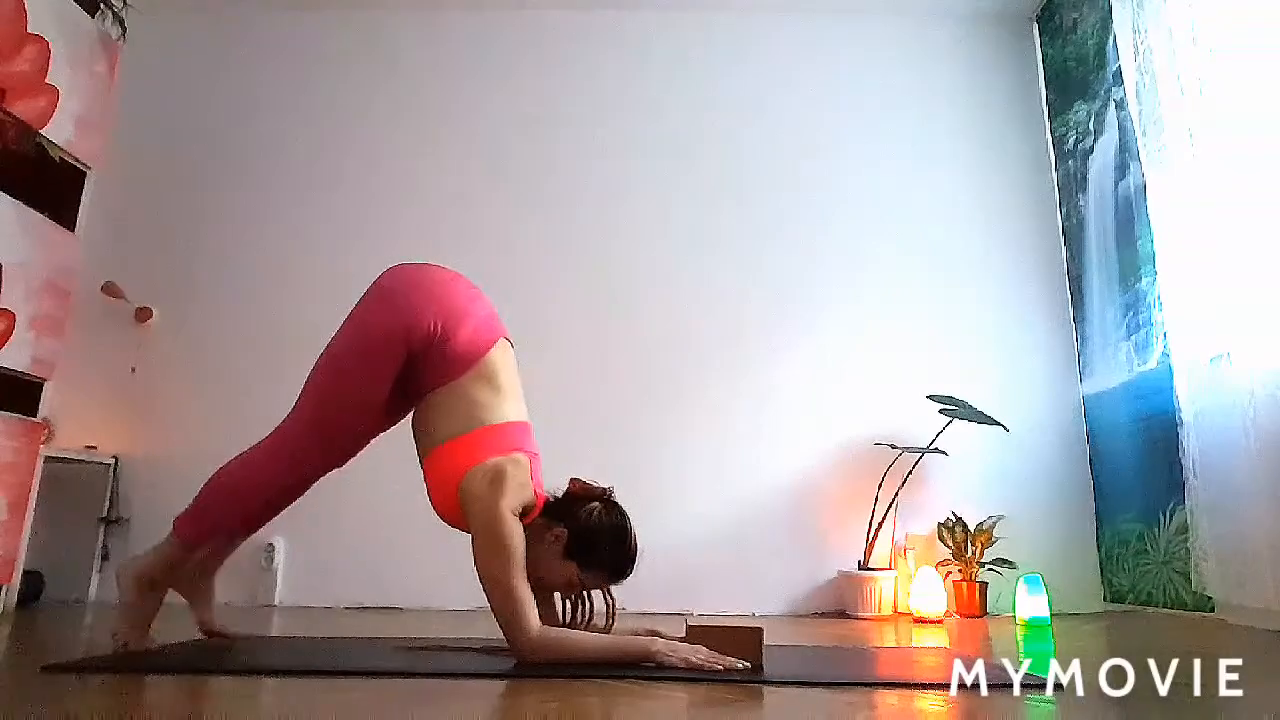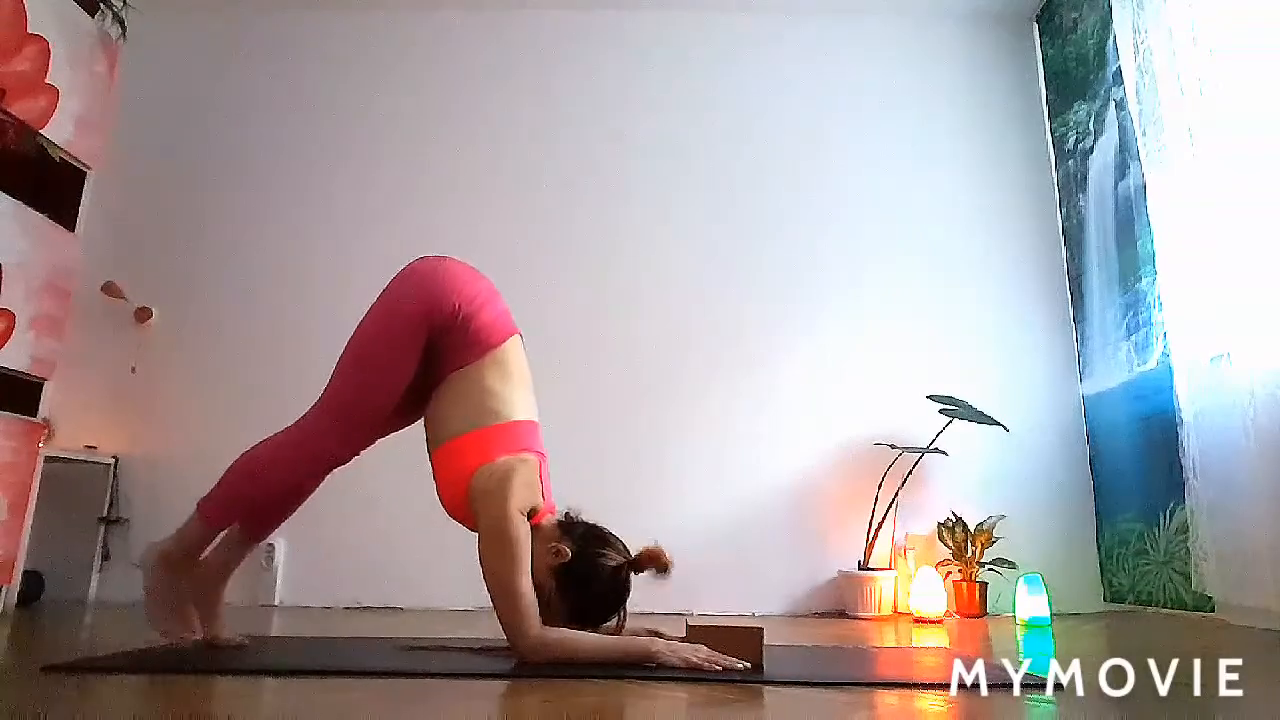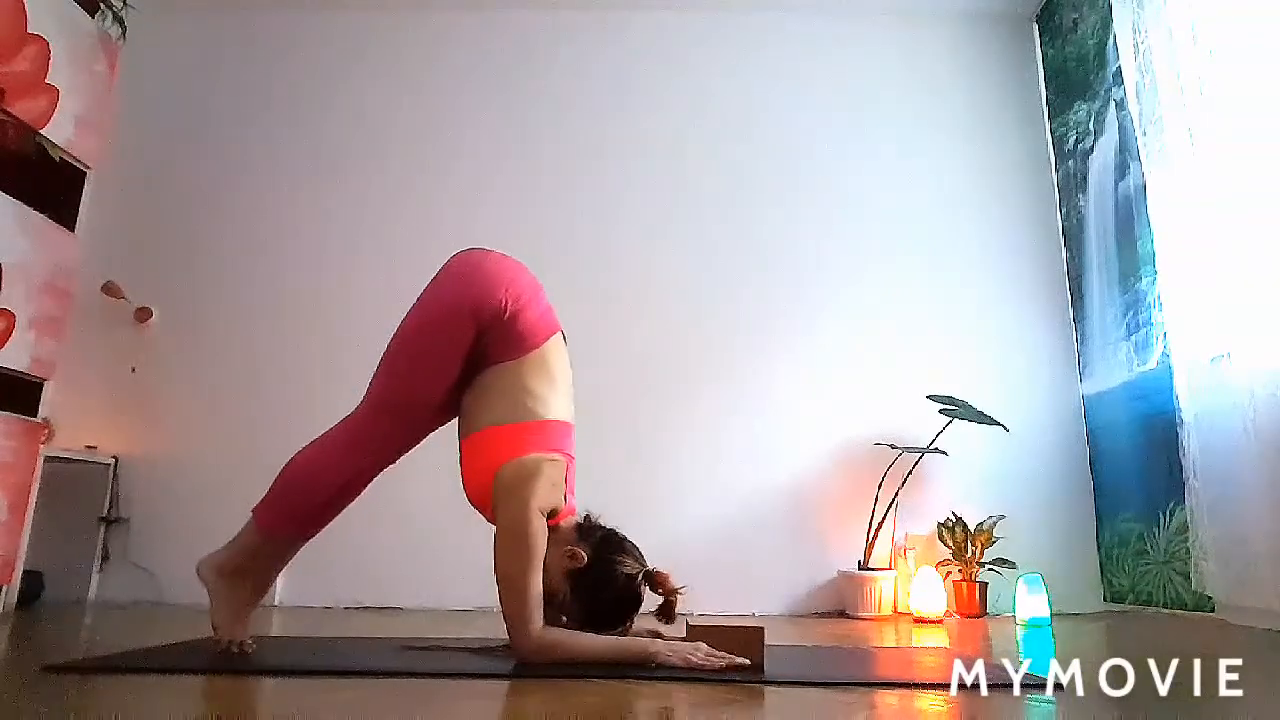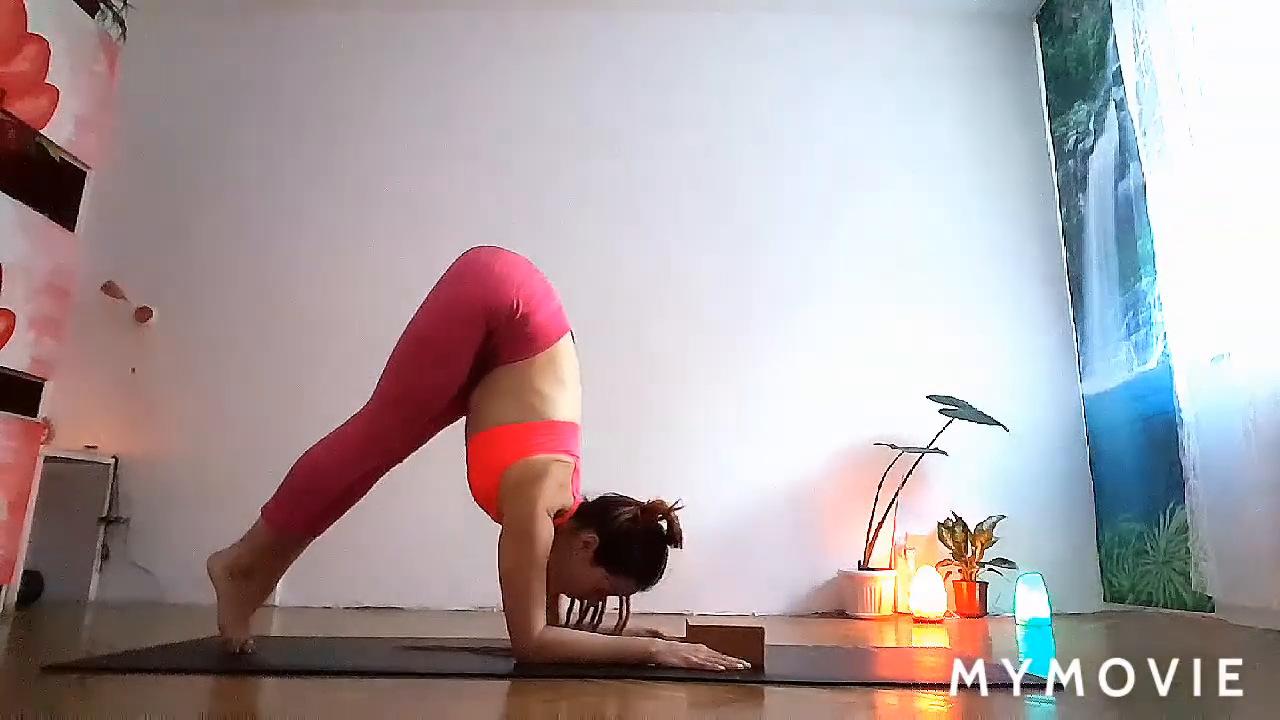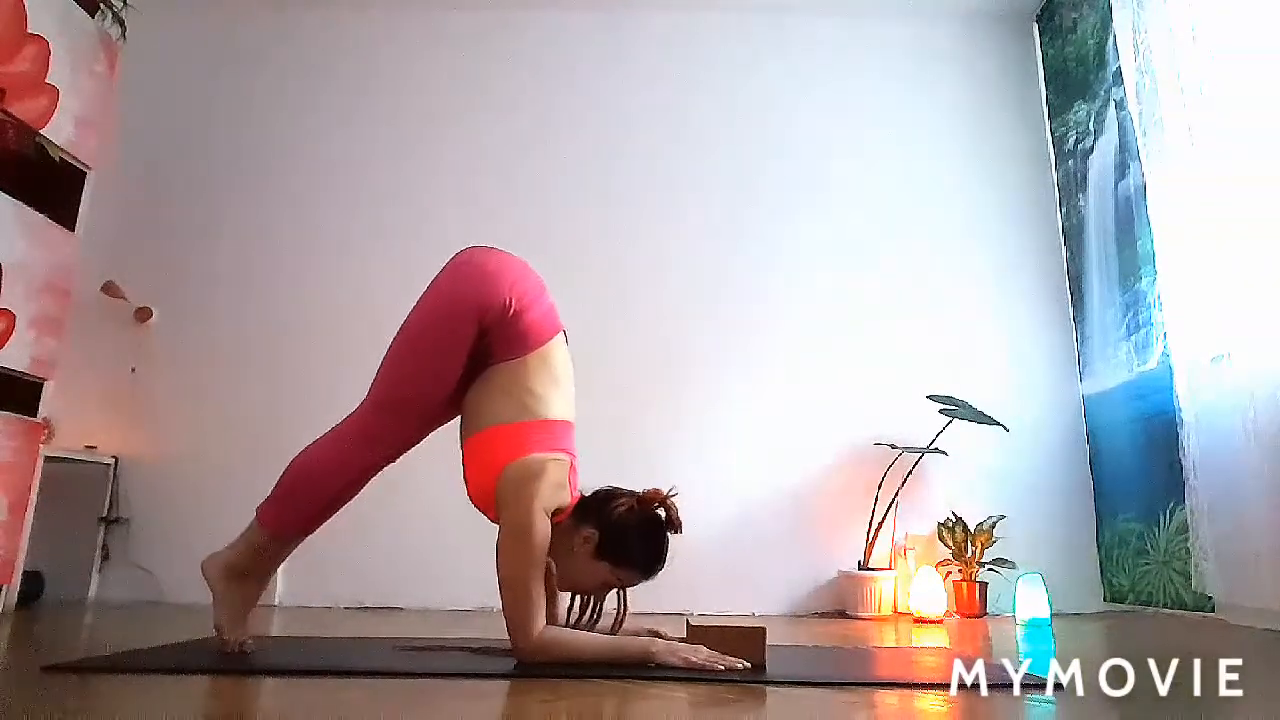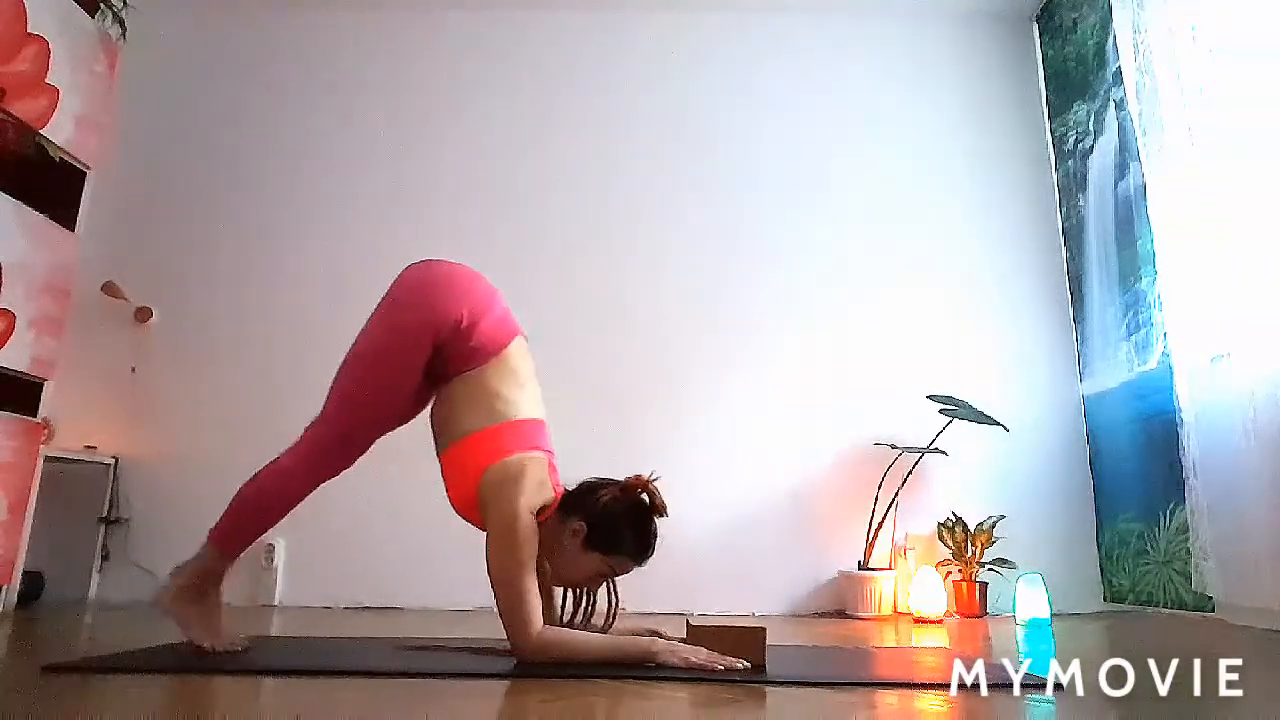
dt=0.7s
person 1, frame 1
left shoulder: (526, 504)
right shoulder: (500, 501)
left elbow: (535, 626)
right elbow: (528, 642)
left wrist: (625, 636)
right wrist: (648, 648)
left hip: (436, 318)
right hip: (414, 309)
left knee: (314, 455)
right knee: (298, 450)
left ankle: (198, 568)
right ankle: (154, 569)
person 1, frame 2
right shoulder: (507, 497)
right elbow: (529, 641)
left wrist: (619, 631)
right wrist: (646, 648)
left hip: (451, 331)
right hip: (437, 304)
left knee: (331, 447)
right knee: (323, 438)
left ankle: (209, 576)
right ankle: (176, 556)
person 1, frame 3
right shoulder: (530, 498)
right elbow: (529, 642)
left wrist: (629, 635)
right wrist: (647, 649)
left hip: (496, 316)
left knee: (373, 447)
right knee: (368, 439)
left ankle: (253, 571)
right ankle: (235, 563)
person 1, frame 4
right shoulder: (538, 497)
right elbow: (530, 642)
left wrist: (621, 634)
right wrist: (649, 649)
left hip: (504, 320)
left knee: (383, 443)
right knee: (378, 436)
right ankle: (245, 562)
person 1, frame 5
right shoulder: (535, 498)
right elbow: (530, 642)
left wrist: (625, 635)
right wrist: (649, 649)
left hip: (500, 314)
left knee: (377, 443)
left ankle: (252, 569)
right ankle: (240, 562)
person 1, frame 6
left shoulder: (545, 501)
right shoulder: (520, 497)
left elbow: (542, 625)
right elbow: (529, 641)
left wrist: (630, 639)
right wrist: (647, 647)
left hip: (450, 320)
right hip: (436, 304)
left knee: (330, 445)
right knee: (325, 449)
left ankle: (205, 573)
right ankle: (195, 585)
